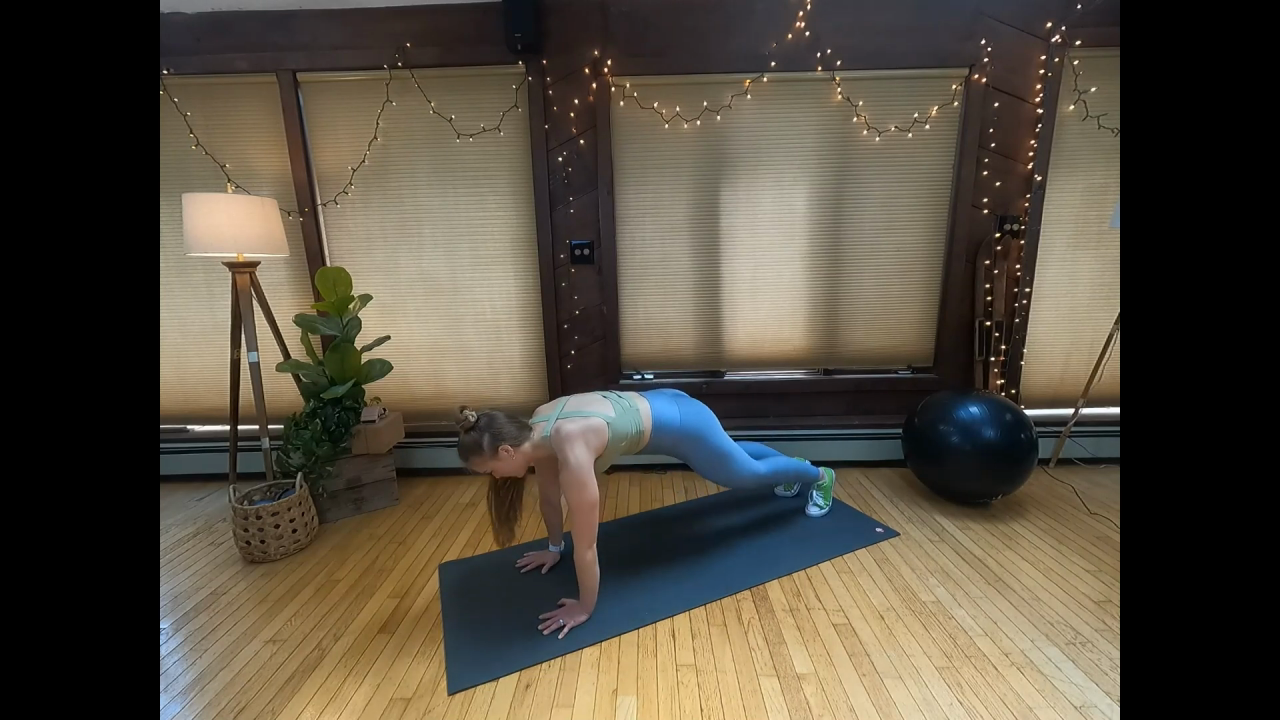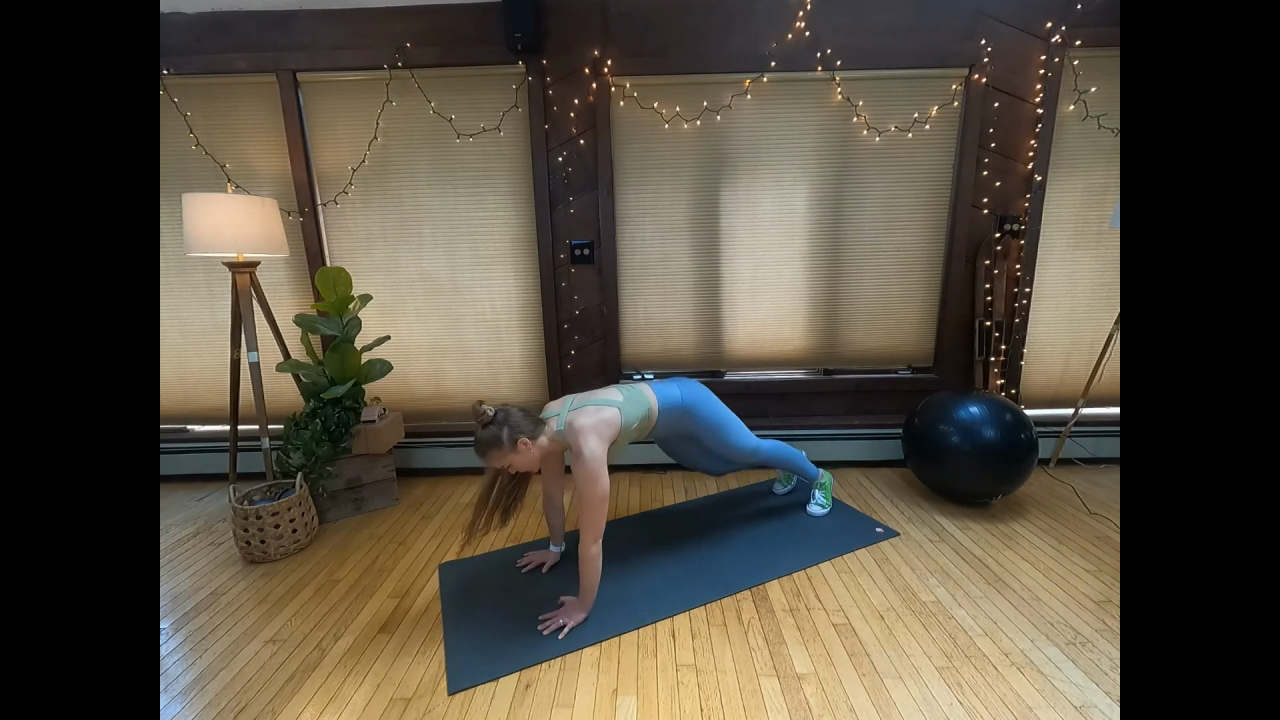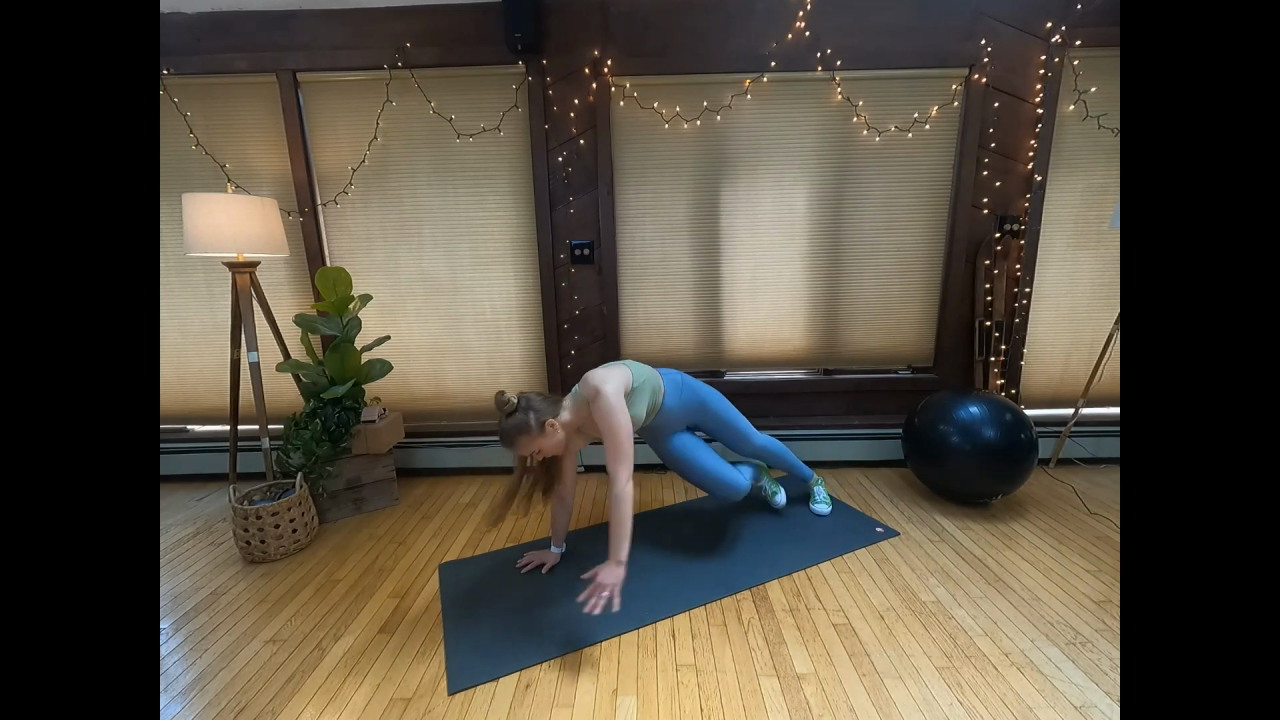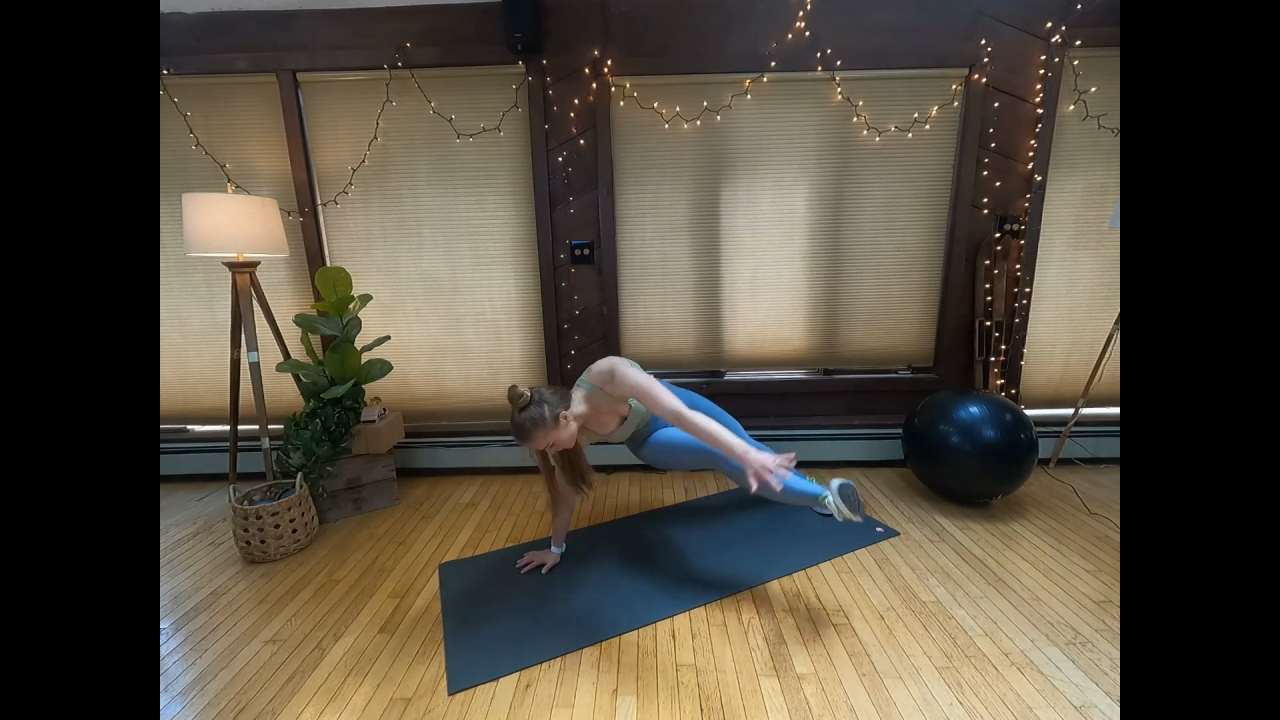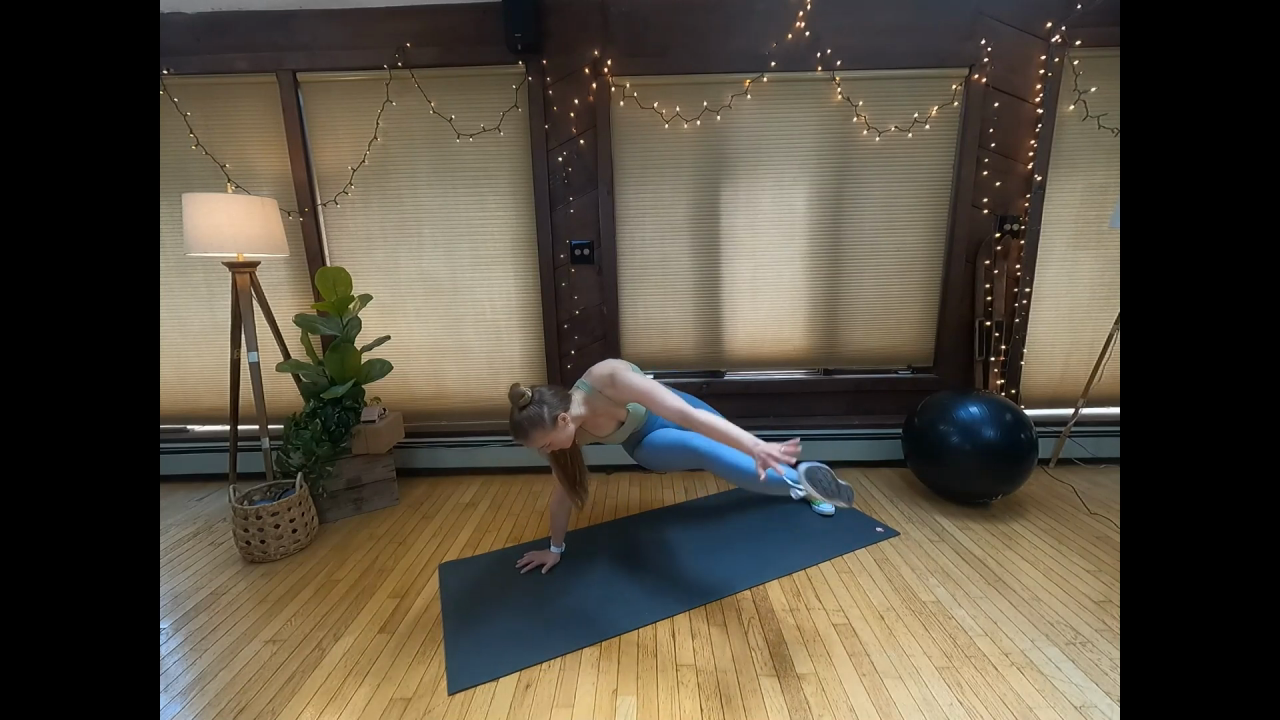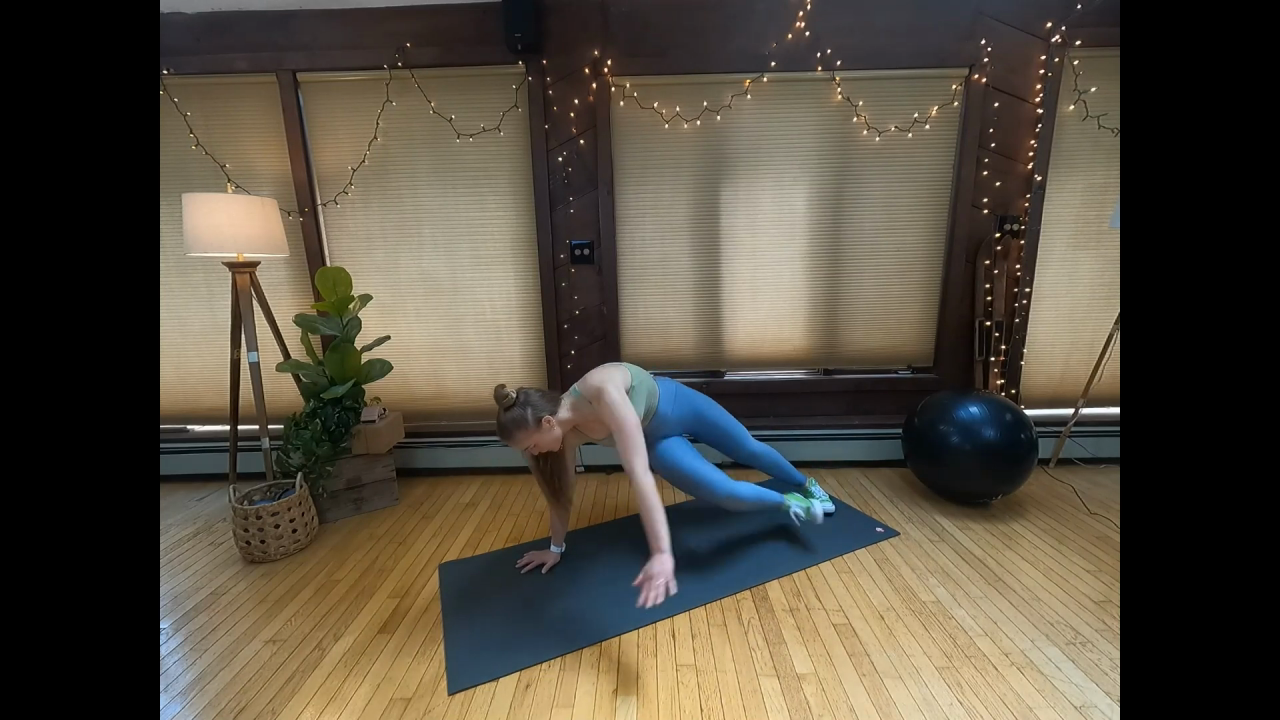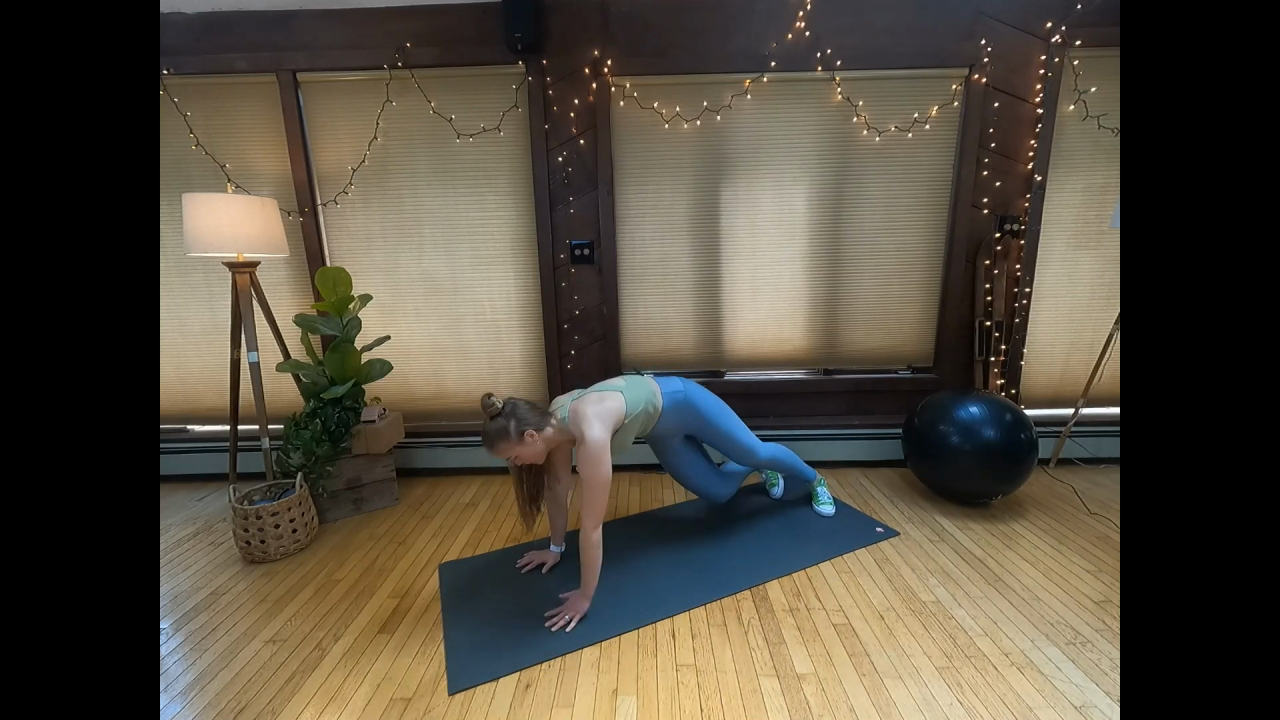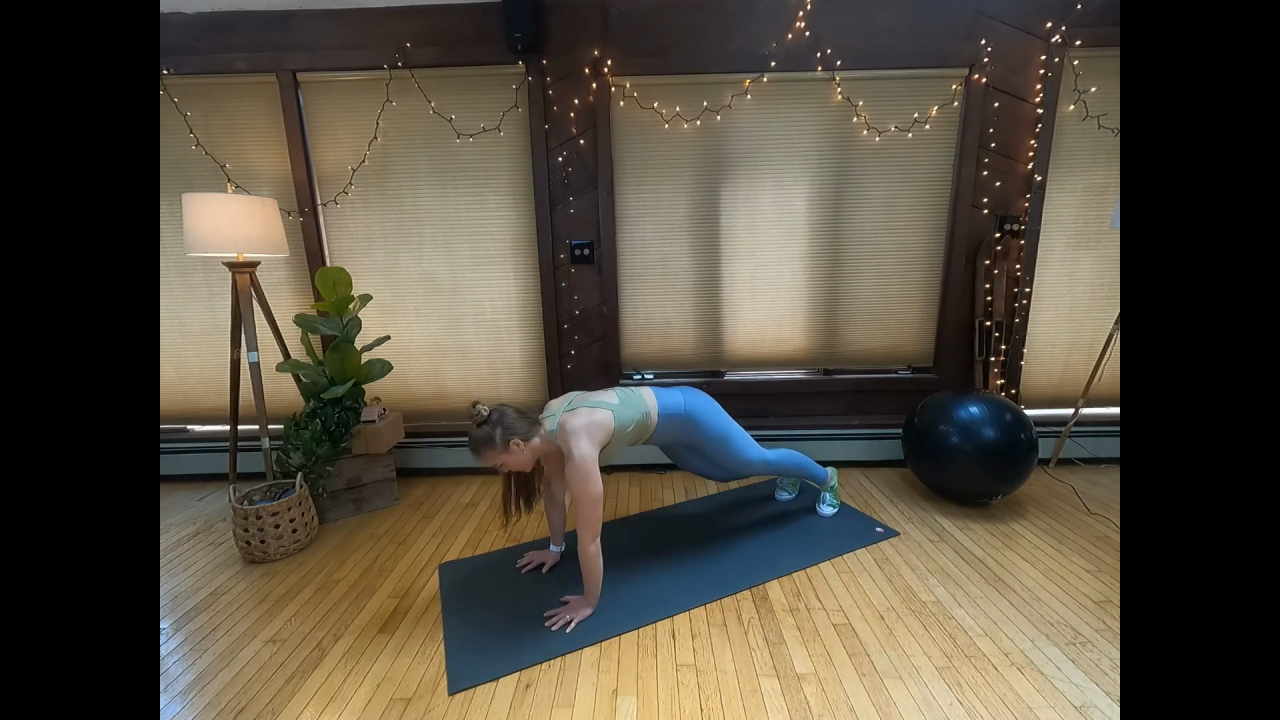
dt=0.2s
person 1, frame 1
left shoulder: (571, 453)
right shoulder: (538, 426)
left elbow: (585, 544)
right elbow: (548, 495)
left wrist: (585, 608)
right wrist: (553, 547)
left hip: (679, 422)
right hip: (659, 405)
left knee: (745, 474)
right knee: (728, 453)
left ankle: (819, 476)
right ankle: (793, 464)
person 1, frame 2
left shoulder: (585, 444)
right shoulder: (546, 424)
left elbow: (592, 538)
right elbow: (552, 493)
left wrist: (583, 606)
right wrist: (555, 547)
left hip: (682, 402)
right hip: (656, 402)
left knee: (749, 448)
right knee: (716, 464)
left ankle: (818, 477)
right ankle: (788, 464)
person 1, frame 3
left shoulder: (600, 392)
right shoulder: (566, 420)
left elbow: (621, 482)
right elbow: (564, 490)
left wrist: (617, 561)
right wrist: (556, 548)
left hip: (679, 394)
left knee: (753, 442)
right knee: (733, 487)
left ankle: (812, 479)
right ankle: (756, 476)
person 1, frame 4
left shoulder: (610, 376)
right shoulder: (569, 426)
left elbow: (683, 417)
right elbow: (566, 490)
left wrist: (748, 455)
right wrist: (555, 548)
left hip: (673, 411)
right hip: (648, 442)
left knee: (749, 448)
left ankle: (824, 496)
right ankle: (818, 495)
person 1, frame 5
left shoulder: (609, 378)
right shoulder: (567, 426)
left elbow: (685, 414)
right elbow: (563, 490)
left wrist: (754, 445)
right wrist: (555, 547)
left hip: (667, 414)
right hip: (648, 446)
left ankle: (803, 483)
right ankle: (799, 484)
person 1, frame 6
left shoulder: (603, 392)
right shoulder: (563, 424)
left elbow: (640, 474)
right elbow: (560, 489)
left wrist: (661, 553)
right wrist: (556, 547)
left hip: (672, 402)
right hip: (655, 436)
left knee: (747, 447)
right knee: (723, 492)
left ankle: (805, 487)
right ankle: (787, 506)
person 1, frame 7
left shoulder: (588, 431)
right shoulder: (552, 422)
left elbow: (592, 524)
right elbow: (558, 487)
left wrist: (585, 597)
right wrist: (555, 546)
left hip: (681, 401)
left knee: (755, 453)
right knee: (719, 491)
left ankle: (815, 481)
right ankle: (763, 474)
person 1, frame 8
left shoulder: (576, 444)
right shoulder: (546, 424)
left elbow: (589, 537)
right elbow: (553, 489)
left wrist: (588, 601)
right wrist: (555, 547)
left hip: (684, 412)
right hip: (660, 415)
left knee: (757, 459)
right knee: (723, 470)
left ankle: (826, 480)
right ankle: (788, 477)
